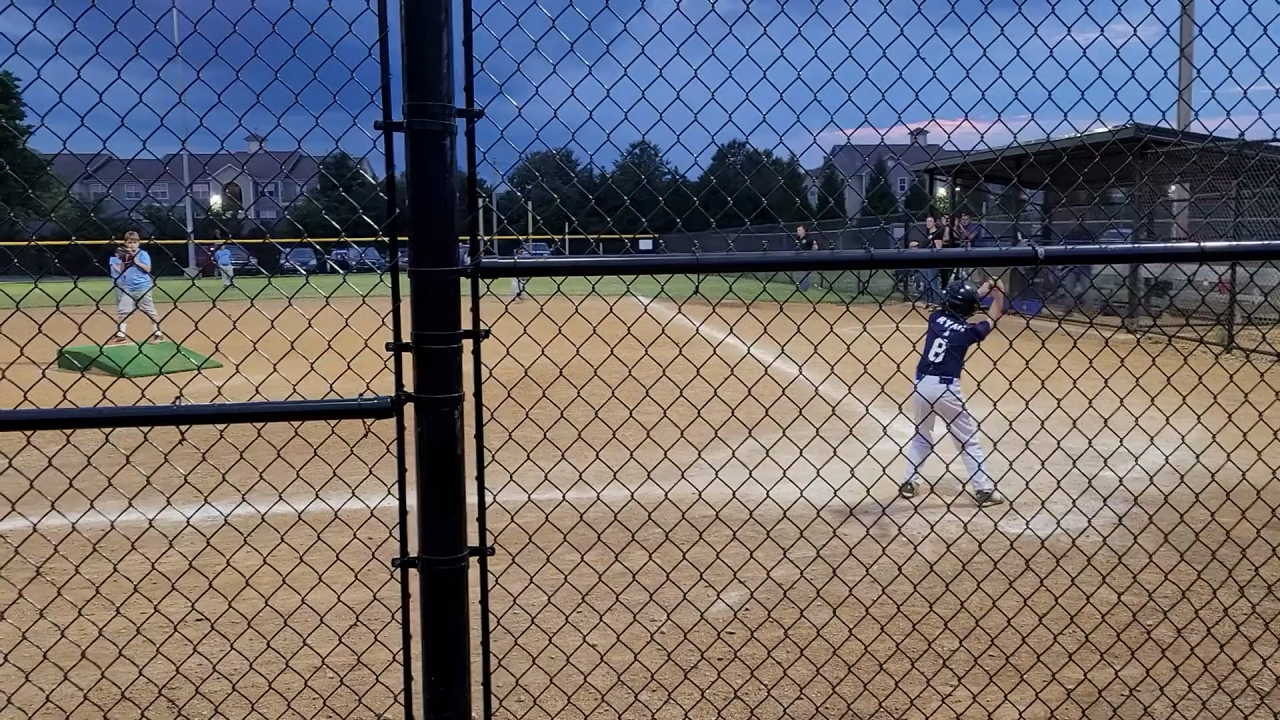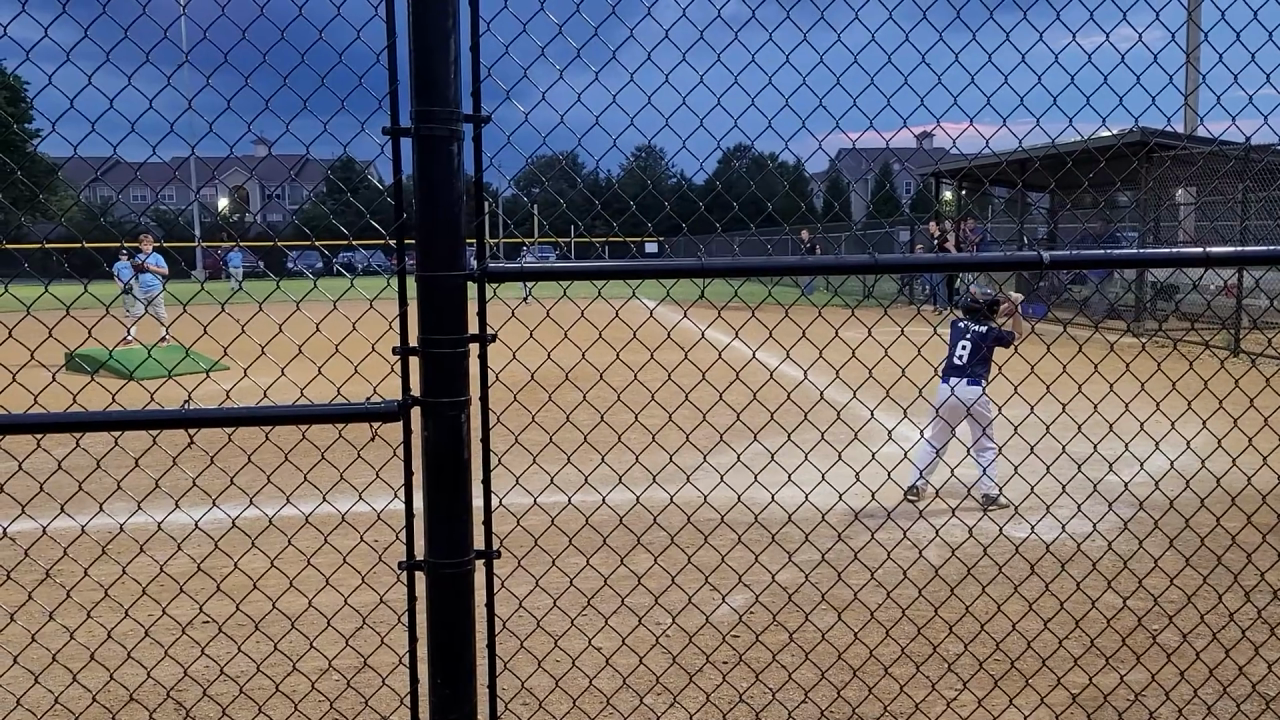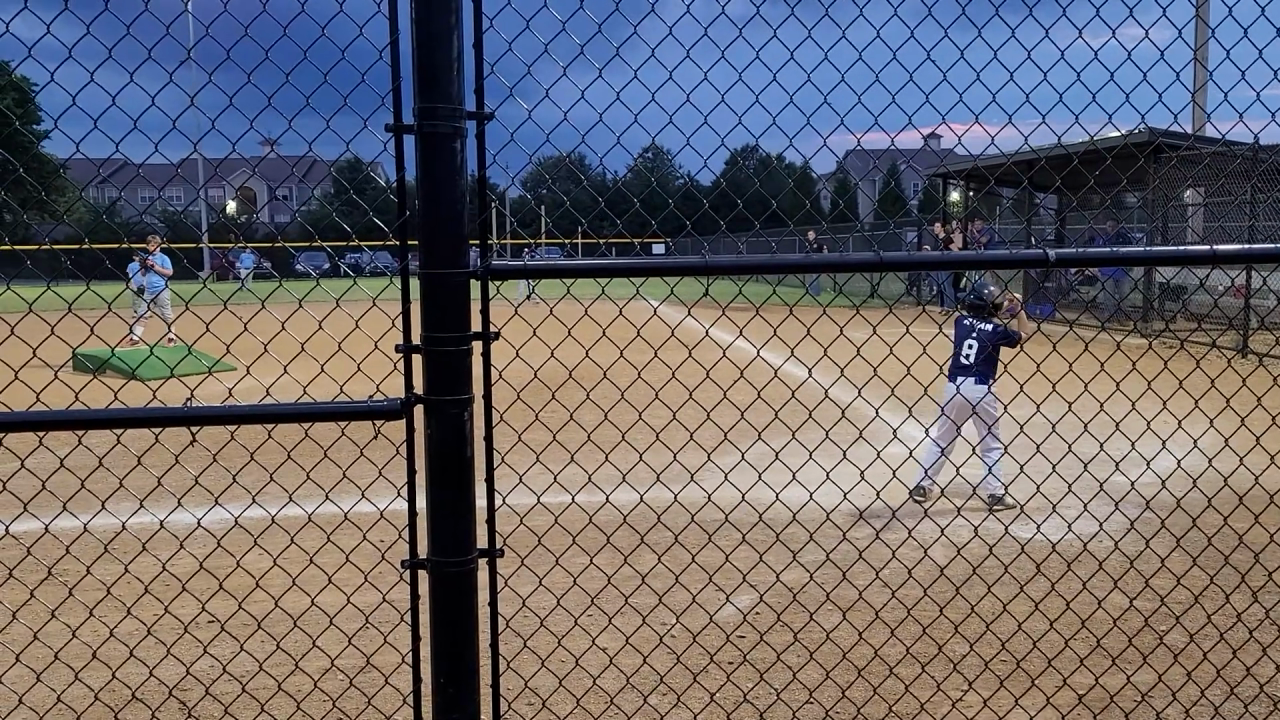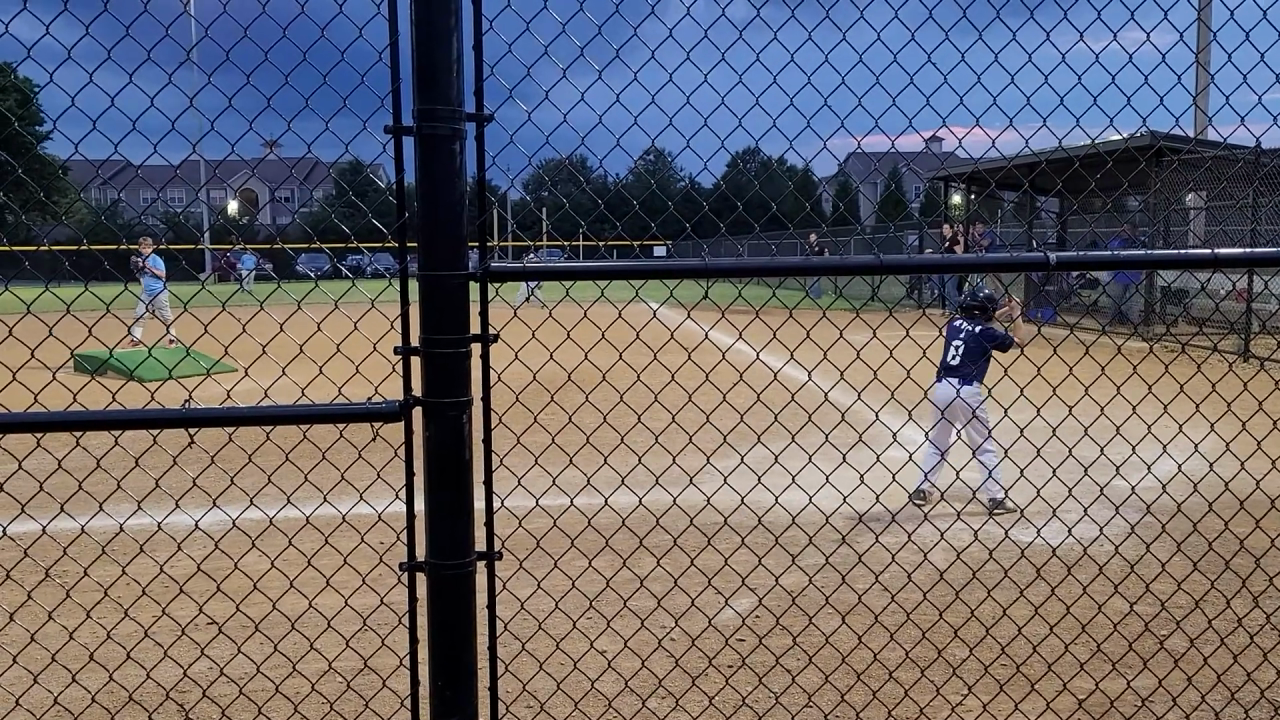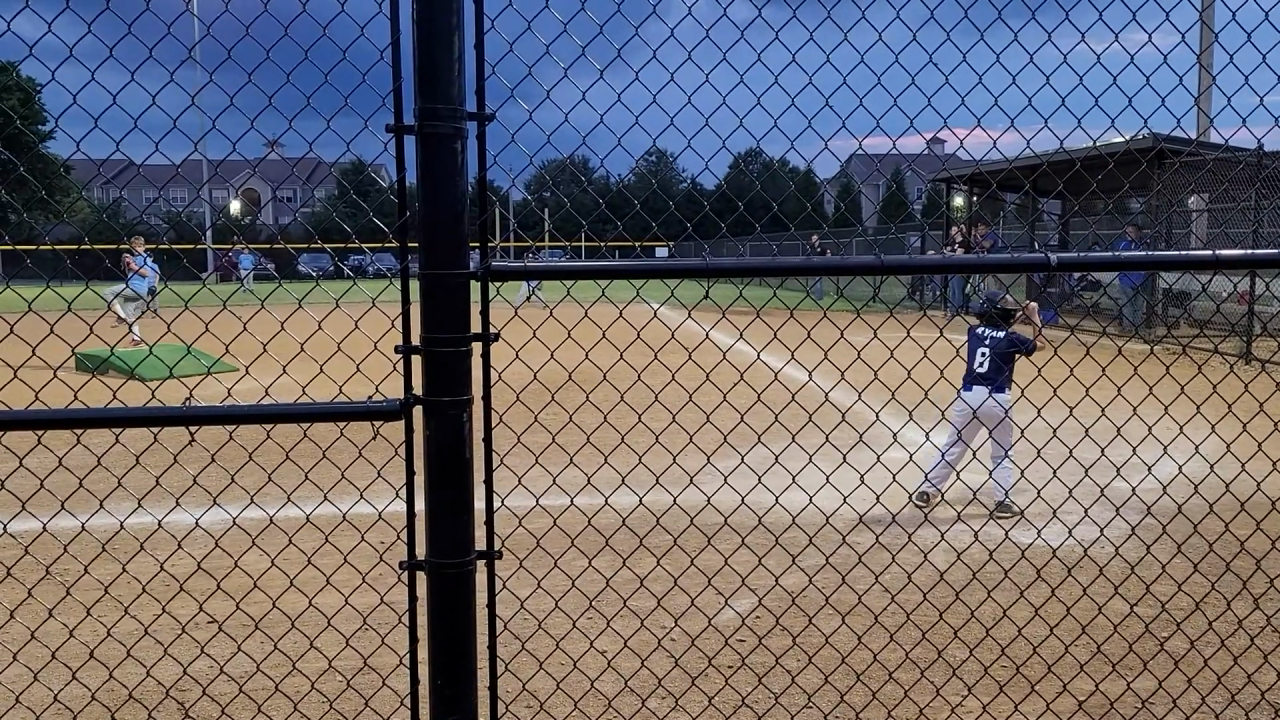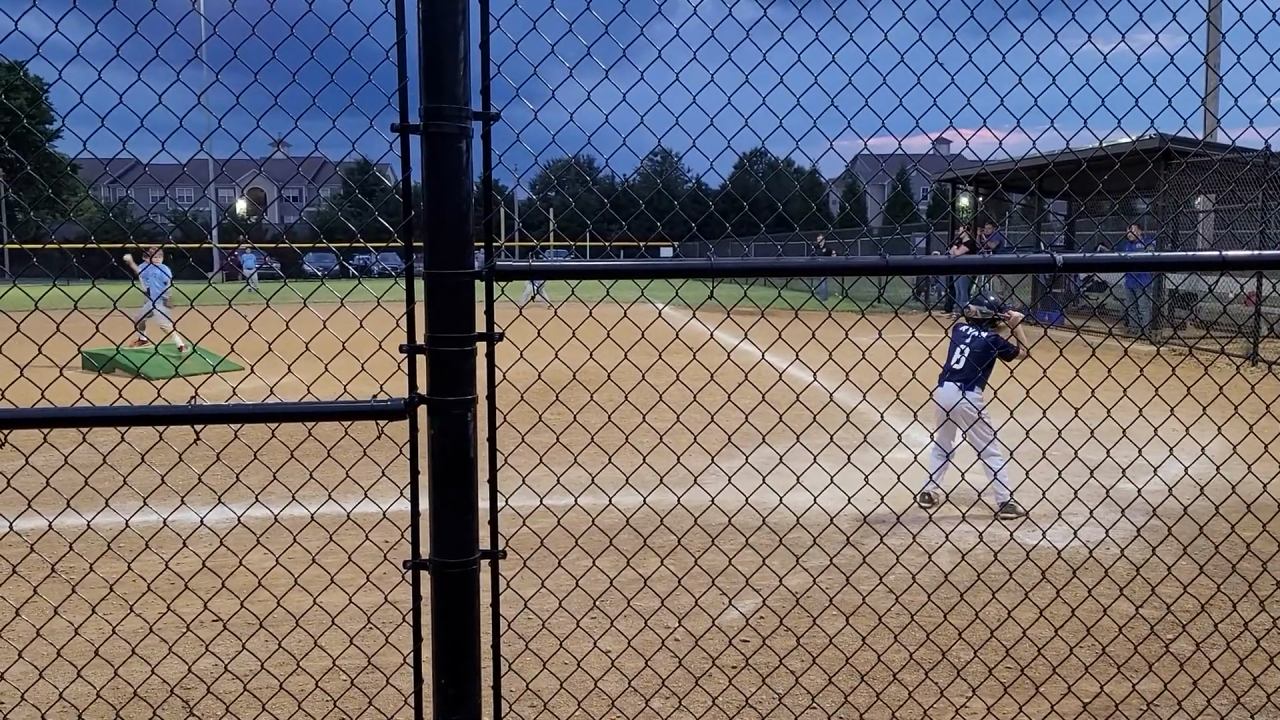
dt=0.7s
person 1, frame 1
left shoulder: (936, 318)
right shoulder: (969, 331)
left elbow: (954, 305)
right elbow: (992, 319)
left wrist: (981, 291)
right wrist: (999, 293)
left hip: (922, 384)
right hip: (946, 388)
left knee: (920, 436)
right knee: (969, 440)
left ankle: (908, 483)
right ankle: (984, 490)
person 1, frame 2
left shoulder: (956, 324)
right shoulder: (991, 332)
right elbow: (1017, 334)
left wrist: (1006, 306)
right wrist: (1015, 306)
left hip: (947, 387)
right hip: (974, 389)
left knee: (934, 439)
right knee: (985, 445)
left ankle: (916, 487)
right ankle: (990, 494)
person 1, frame 3
left shoulder: (961, 321)
right shoulder: (997, 330)
right elbow: (1025, 335)
left wrist: (1006, 306)
right wrist: (1018, 308)
left hip: (954, 386)
right hip: (981, 389)
left knee: (939, 439)
right knee: (991, 445)
left ankle: (923, 487)
right ankle: (996, 494)
person 1, frame 4
left shoulder: (954, 322)
right shoulder: (986, 333)
right elbow: (1021, 341)
left wrist: (1005, 312)
right wrist: (1016, 314)
left hip: (942, 387)
right hip: (966, 391)
left knee: (937, 442)
right knee: (984, 446)
left ankle: (923, 490)
right ankle: (996, 498)
person 1, frame 5
left shoulder: (973, 331)
right shoulder: (1009, 338)
right elbow: (1040, 344)
left wrist: (1019, 316)
right wrist: (1033, 316)
left hip: (968, 395)
right hip: (996, 398)
left knee: (952, 447)
right knee: (1002, 452)
left ankle: (926, 491)
right ankle: (1004, 502)
person 1, frame 6
left shoulder: (959, 329)
right shoulder: (992, 339)
right elbow: (1024, 352)
left wrist: (1008, 326)
right wrist: (1016, 326)
left hip: (943, 391)
right hip: (968, 396)
left knee: (941, 445)
right knee: (990, 450)
left ankle: (929, 492)
right ankle: (1006, 502)
